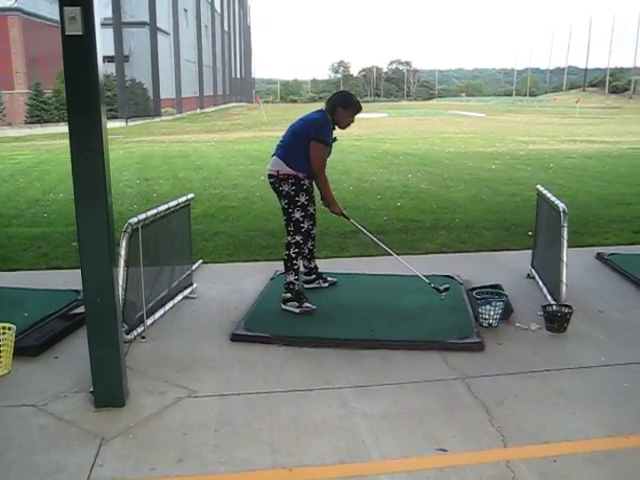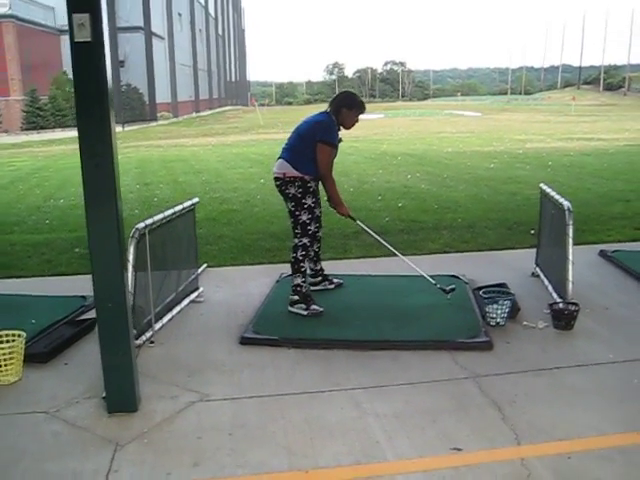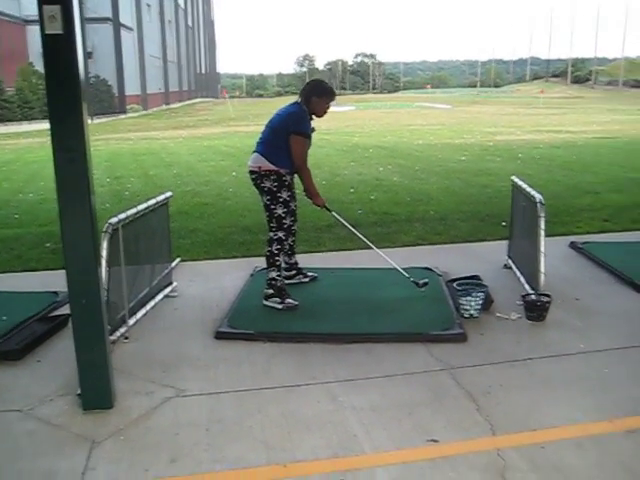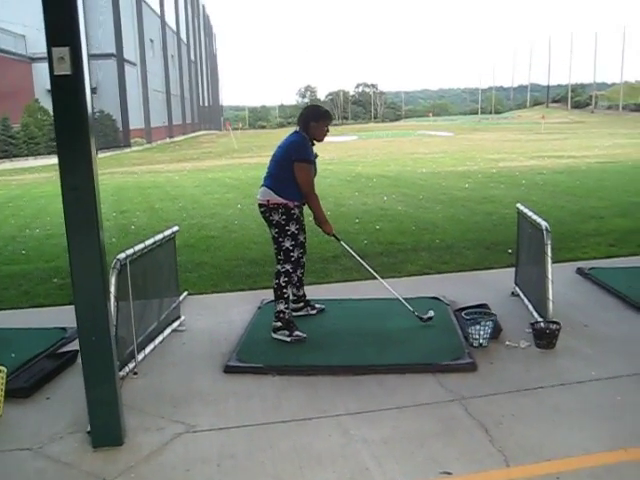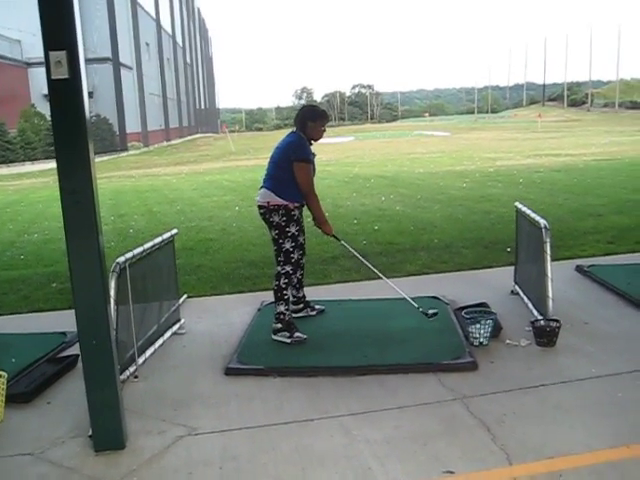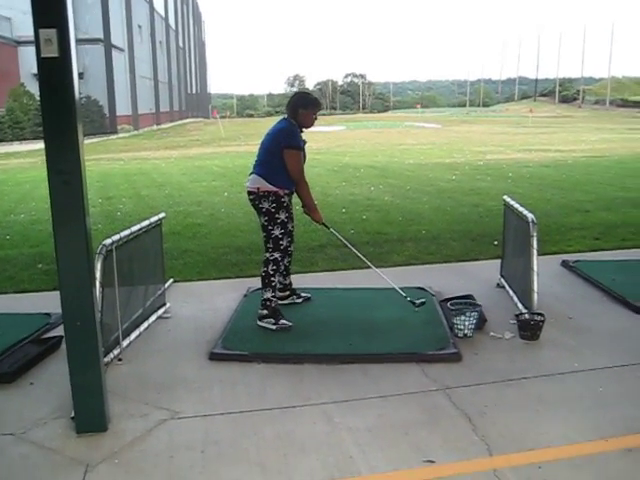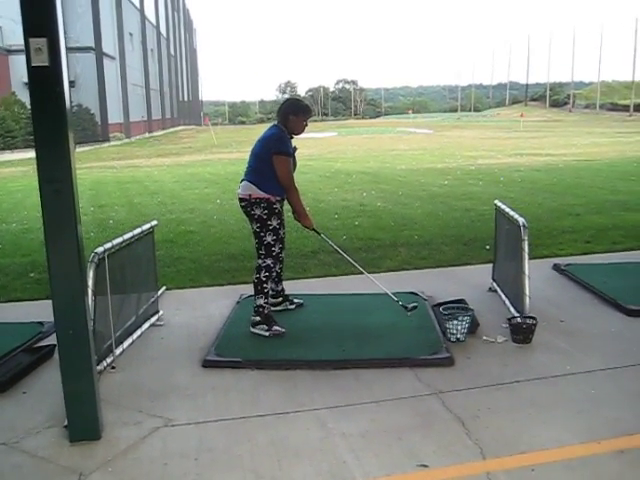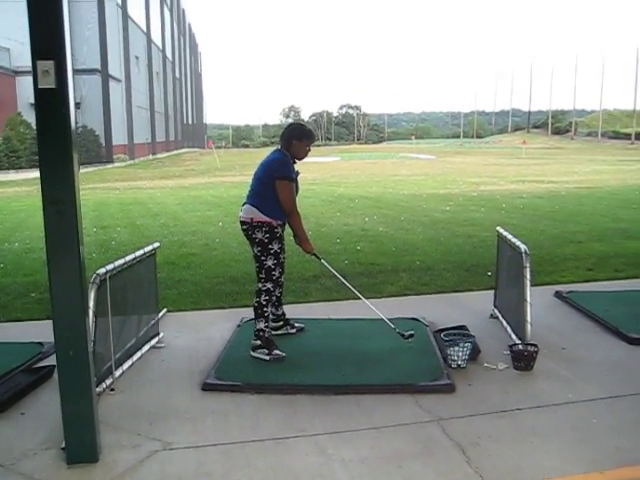
dt=0.4s
person 1, frame 1
left shoulder: (321, 121)
right shoulder: (321, 125)
left elbow: (315, 168)
right elbow: (318, 171)
left wrist: (326, 197)
right wrist: (332, 202)
left hip: (296, 175)
right hip: (286, 176)
left knee: (308, 225)
right knee: (297, 231)
left ankle: (311, 275)
right ankle: (290, 294)
person 1, frame 2
left shoulder: (324, 122)
right shoulder: (327, 127)
left elbow: (320, 170)
right elbow: (325, 173)
left wrist: (332, 198)
right wrist: (339, 204)
left hip: (301, 178)
right hip: (293, 179)
left knee: (314, 228)
right knee: (304, 234)
left ankle: (317, 277)
right ankle: (298, 296)
person 1, frame 3
left shoulder: (296, 112)
right shoulder: (299, 118)
left elbow: (294, 160)
right elbow: (300, 164)
left wrist: (309, 189)
right wrist: (314, 194)
left hip: (275, 171)
right hip: (268, 172)
left knee: (289, 221)
right knee: (280, 227)
left ankle: (291, 270)
right ankle: (273, 289)
person 1, frame 4
left shoulder: (298, 141)
right shoulder: (301, 146)
left elbow: (301, 188)
right elbow: (308, 191)
left wrist: (317, 217)
right wrist: (323, 221)
left hip: (286, 205)
right hip: (278, 206)
left knee: (297, 254)
right knee: (287, 260)
left ankle: (298, 302)
right ankle: (281, 322)
person 1, frame 5
left shoulder: (295, 141)
right shoulder: (299, 146)
left elbow: (300, 188)
right elbow: (308, 191)
left wrist: (315, 217)
right wrist: (323, 221)
left hip: (285, 206)
right hip: (278, 207)
left knee: (297, 255)
right knee: (287, 261)
left ankle: (298, 303)
right ankle: (281, 324)
person 1, frame 6
left shoulder: (287, 128)
right shoulder: (289, 133)
left elbow: (291, 176)
right elbow: (298, 178)
left wrist: (305, 203)
right wrist: (312, 208)
left hip: (274, 192)
right hip: (267, 193)
left knee: (285, 242)
right knee: (275, 248)
left ankle: (284, 290)
right ankle: (267, 310)
person 1, frame 7
left shoulder: (278, 135)
right shoulder: (279, 140)
left elbow: (282, 182)
right elbow: (288, 184)
left wrist: (296, 210)
right wrist: (303, 214)
left hip: (266, 199)
right hip: (259, 200)
left knee: (276, 249)
right knee: (268, 254)
left ankle: (277, 297)
right ankle: (260, 317)
person 1, frame 8
left shoulder: (281, 160)
right shoulder: (282, 164)
left elbow: (284, 207)
right elbow: (290, 209)
left wrist: (297, 235)
right wrist: (304, 239)
left hip: (267, 223)
right hip: (260, 224)
left knee: (276, 273)
right knee: (268, 278)
left ankle: (277, 321)
right ankle: (260, 340)
